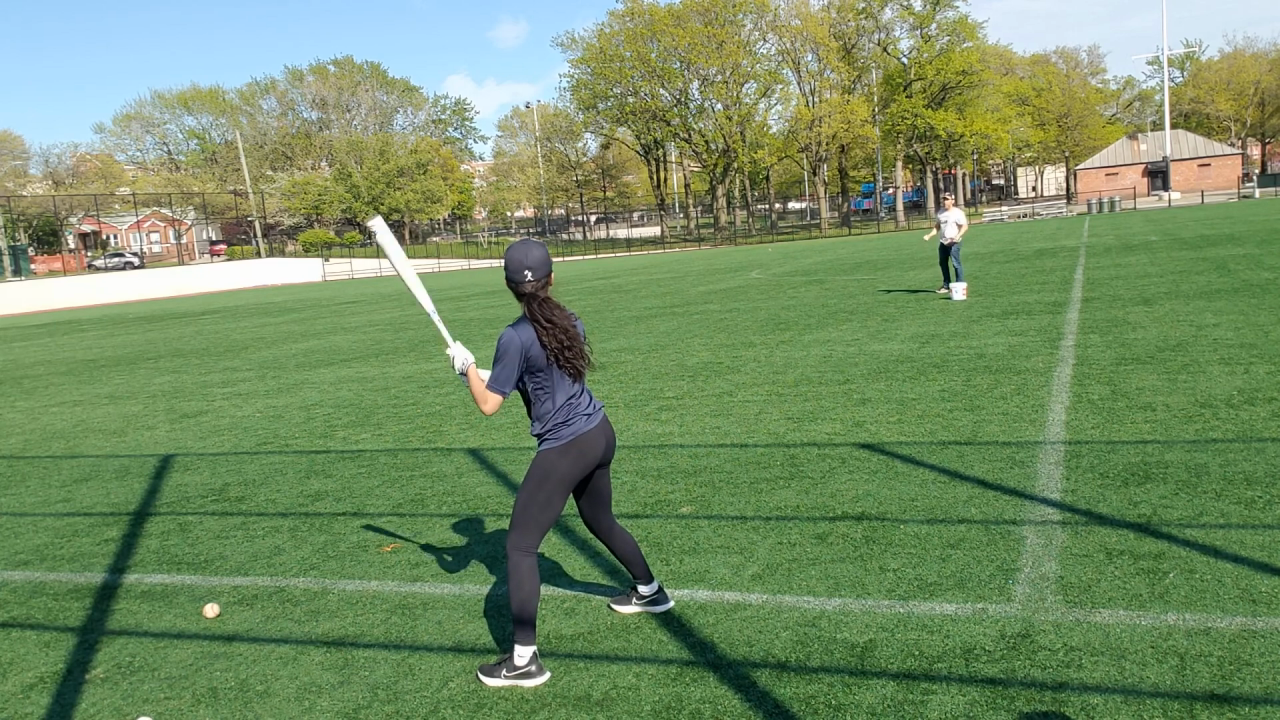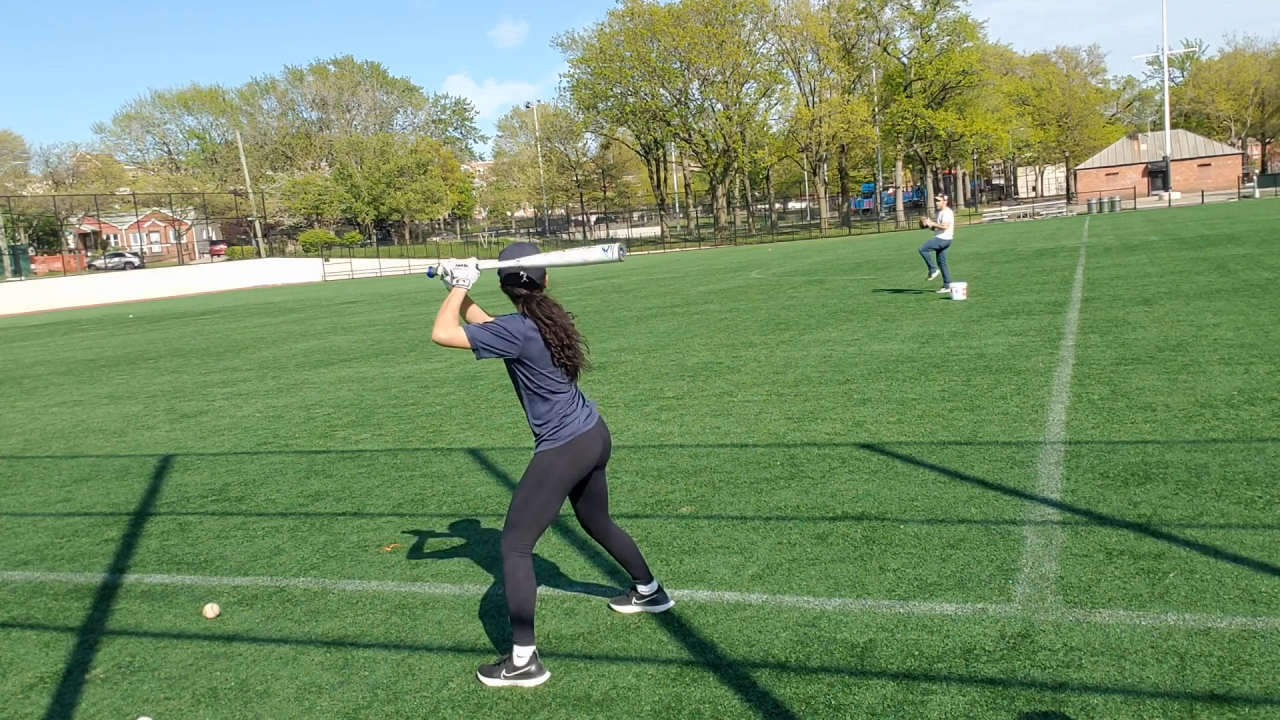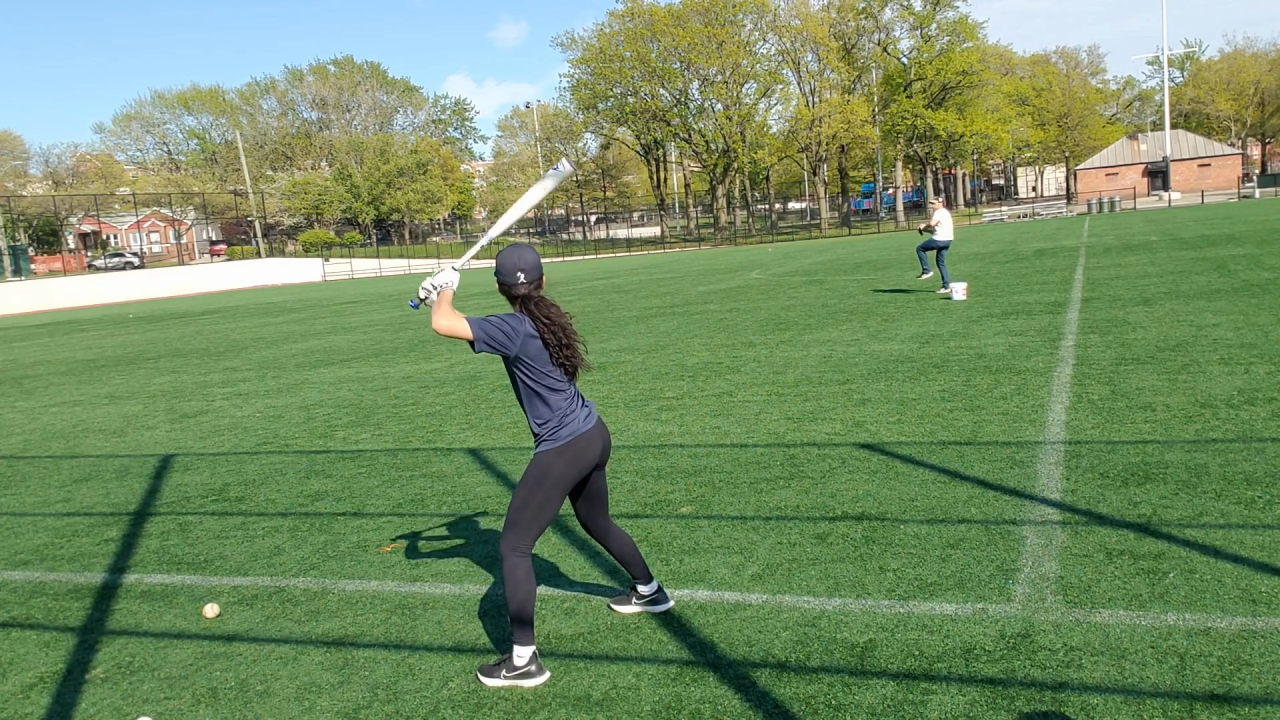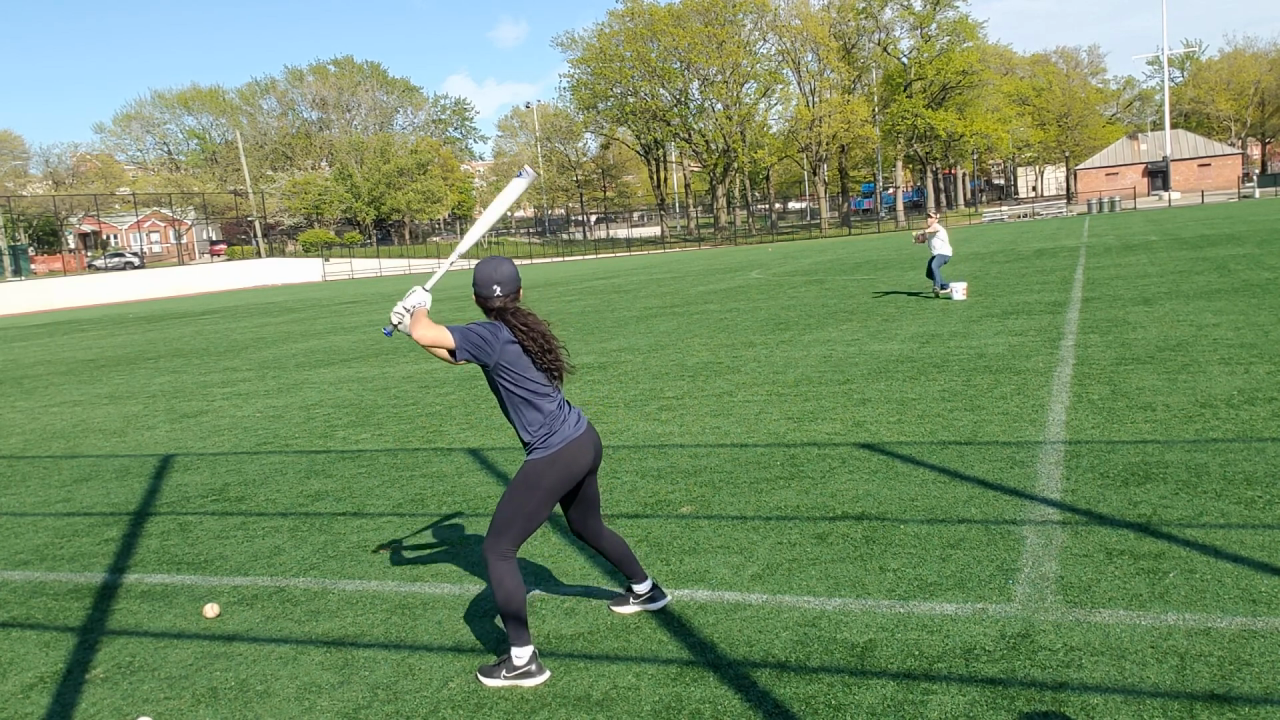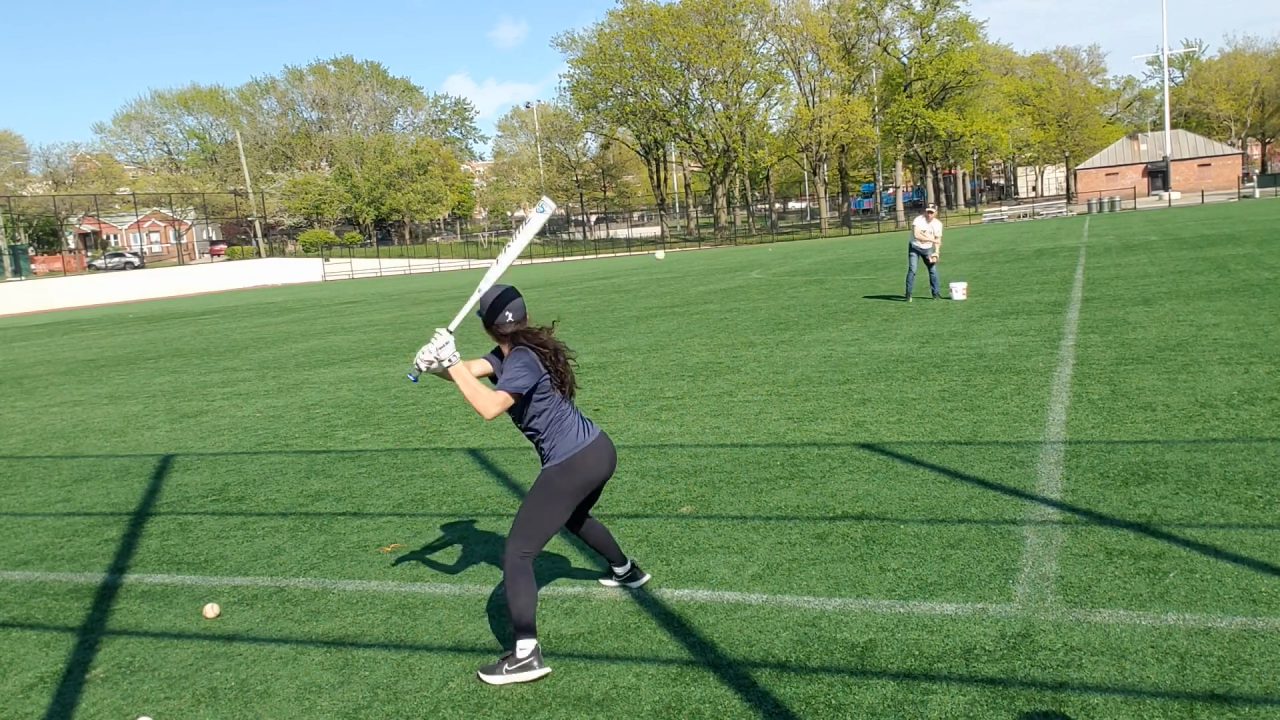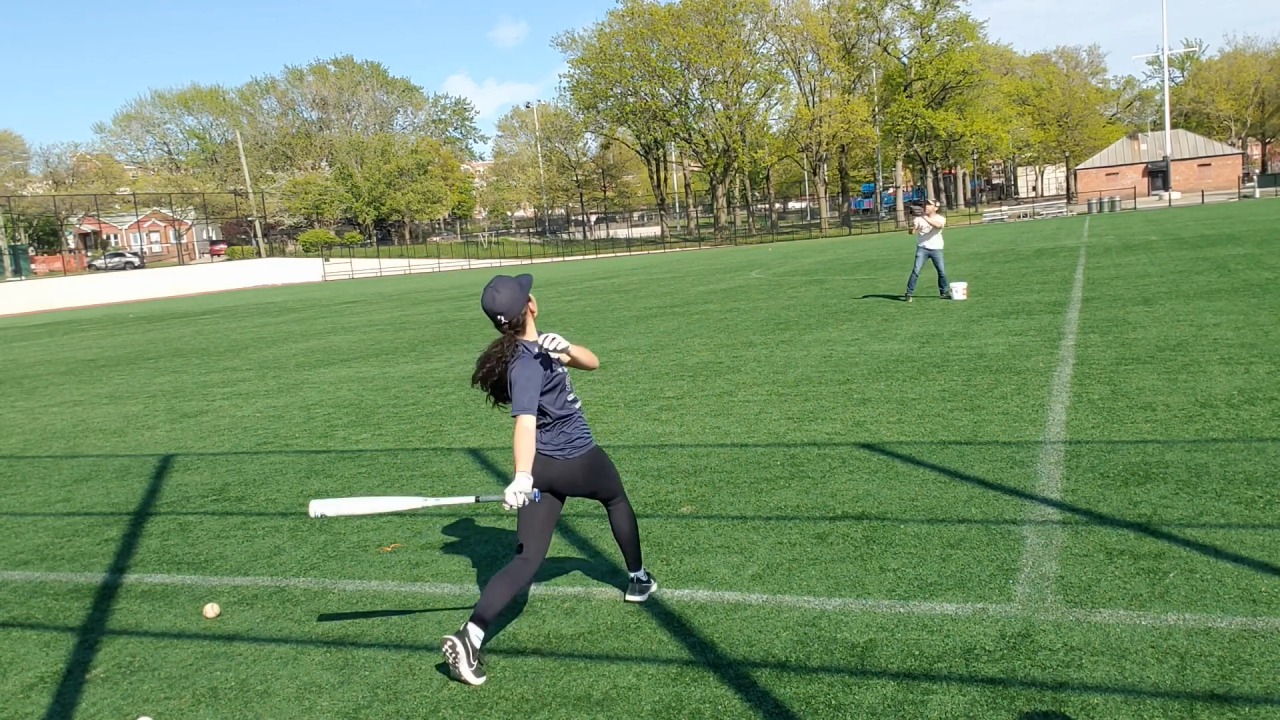
dt=0.7s
person 1, frame 1
left shoulder: (516, 336)
right shoulder: (569, 322)
left elbow: (487, 404)
left wrist: (467, 365)
right wrist: (491, 371)
left hip: (564, 449)
right hip: (599, 433)
left knee: (519, 546)
right knee: (600, 521)
left ankle: (524, 659)
right ankle: (650, 591)
person 1, frame 2
left shoulder: (518, 330)
right shoulder: (551, 318)
left elbow: (442, 334)
right elbow: (493, 328)
left wrist: (459, 286)
right wrist: (463, 294)
left hip: (563, 450)
right hip: (593, 436)
left knee: (514, 546)
right knee: (597, 522)
left ankle: (524, 660)
right ankle: (649, 591)
person 1, frame 3
left shoulder: (515, 328)
right shoulder: (545, 319)
left elbow: (443, 325)
right elbow: (480, 328)
left wrist: (446, 288)
right wrist: (442, 299)
left hip: (563, 450)
right hip: (593, 435)
left knee: (514, 546)
right knee: (597, 523)
left ankle: (524, 660)
right ankle: (650, 591)
person 1, frame 4
left shoulder: (493, 336)
right shoulder: (522, 329)
left elbow: (425, 336)
right elbow: (455, 353)
left wrist: (418, 308)
right wrist: (412, 319)
left hip: (554, 458)
right hip: (583, 442)
left knee: (497, 550)
right knee: (587, 527)
left ankle: (523, 660)
right ankle: (645, 590)
person 1, frame 5
left shoulder: (523, 361)
right shoulder: (518, 351)
left elbow: (489, 407)
right elbow: (475, 369)
left wrist: (449, 364)
right wrist: (438, 359)
left hip: (569, 466)
right hip: (599, 451)
left knee: (516, 555)
right knee: (578, 519)
left ankle: (526, 653)
right ankle: (626, 571)
person 1, frame 6
left shoulder: (538, 344)
right shoulder: (525, 364)
left elbow: (591, 361)
right elbow: (525, 427)
left wrist: (563, 345)
right wrist: (521, 479)
left hip: (540, 467)
right hip: (579, 460)
left knee: (526, 559)
right knee: (616, 499)
left ankle: (470, 635)
right ankle: (637, 578)
